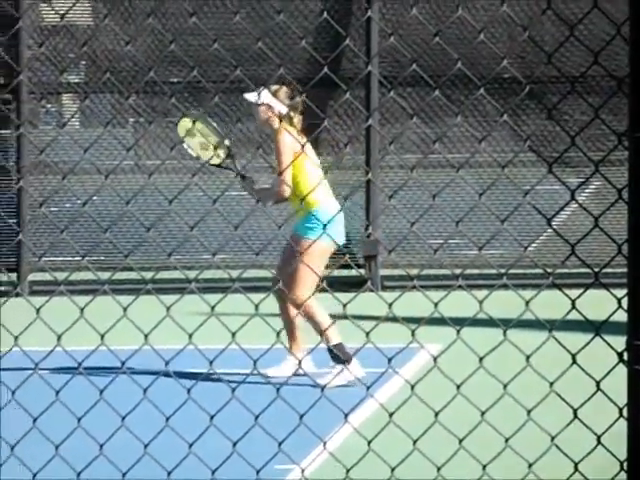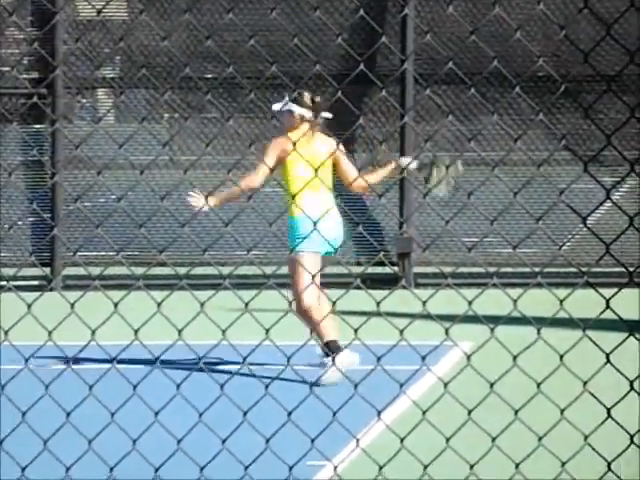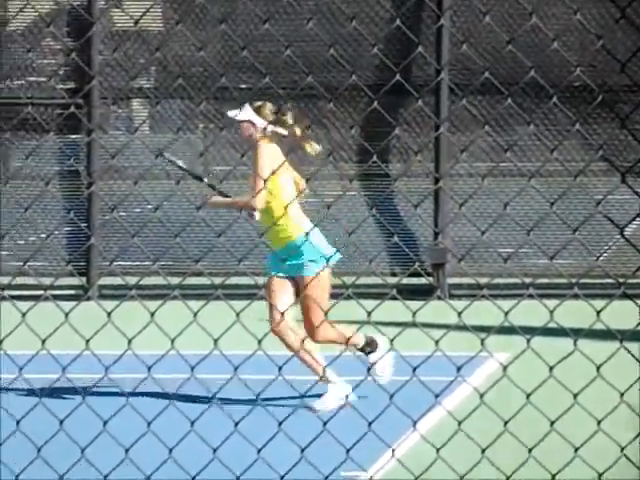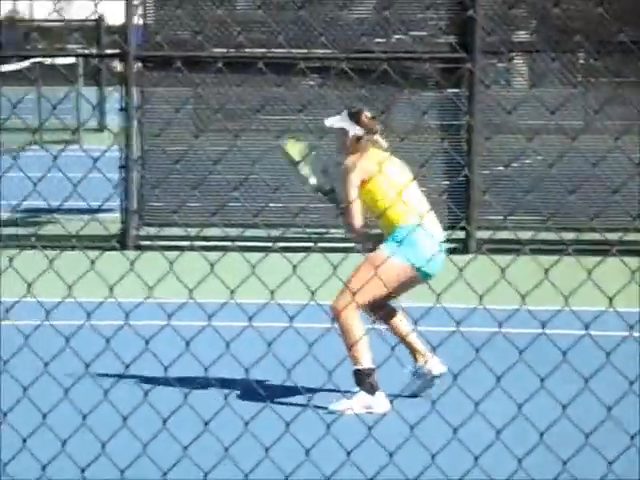
dt=1s
person 1, frame 1
left shoulder: (283, 137)
right shoulder: (288, 134)
left elbow: (284, 190)
left wrist: (258, 192)
right wrist: (264, 194)
left hip: (322, 219)
right hip: (312, 218)
left knee: (300, 295)
right knee: (282, 286)
left ankle: (346, 363)
right ankle: (298, 357)
person 1, frame 2
left shoulder: (280, 143)
right shoulder: (331, 144)
left elbow: (252, 182)
right elbow: (357, 185)
left wrist: (213, 200)
right wrist: (394, 166)
left hip: (306, 225)
right hip: (330, 224)
left knee: (305, 303)
right knee: (310, 287)
left ankle: (337, 354)
right ankle: (335, 349)
person 1, frame 3
left shoulder: (265, 150)
right shoulder: (272, 153)
left elbow: (255, 202)
right elbow: (300, 186)
left wrist: (220, 202)
right wrist: (262, 208)
left hip: (304, 247)
right hip: (281, 253)
left knee: (317, 330)
right knee: (278, 326)
left ankle: (373, 346)
right ankle: (334, 384)
person 1, frame 4
right shoulder: (385, 157)
left elbow: (354, 223)
left wrist: (357, 227)
left hip: (410, 239)
right hip: (431, 242)
right knee: (376, 304)
